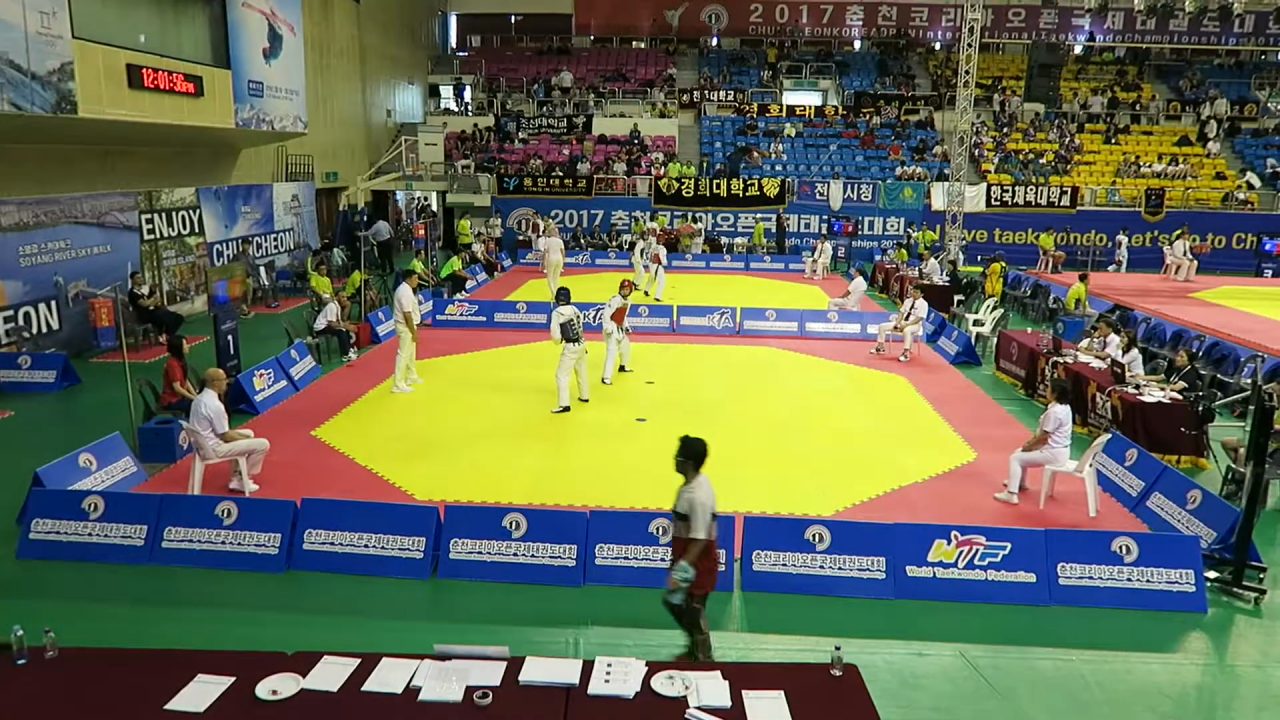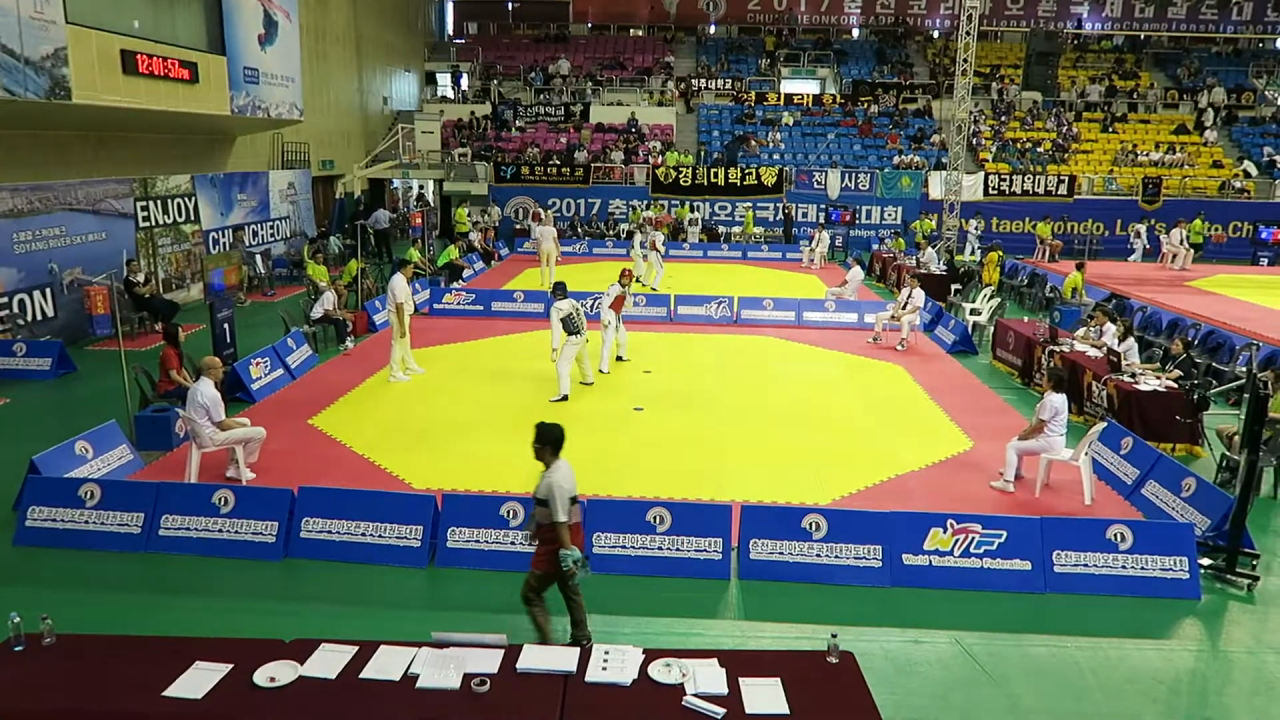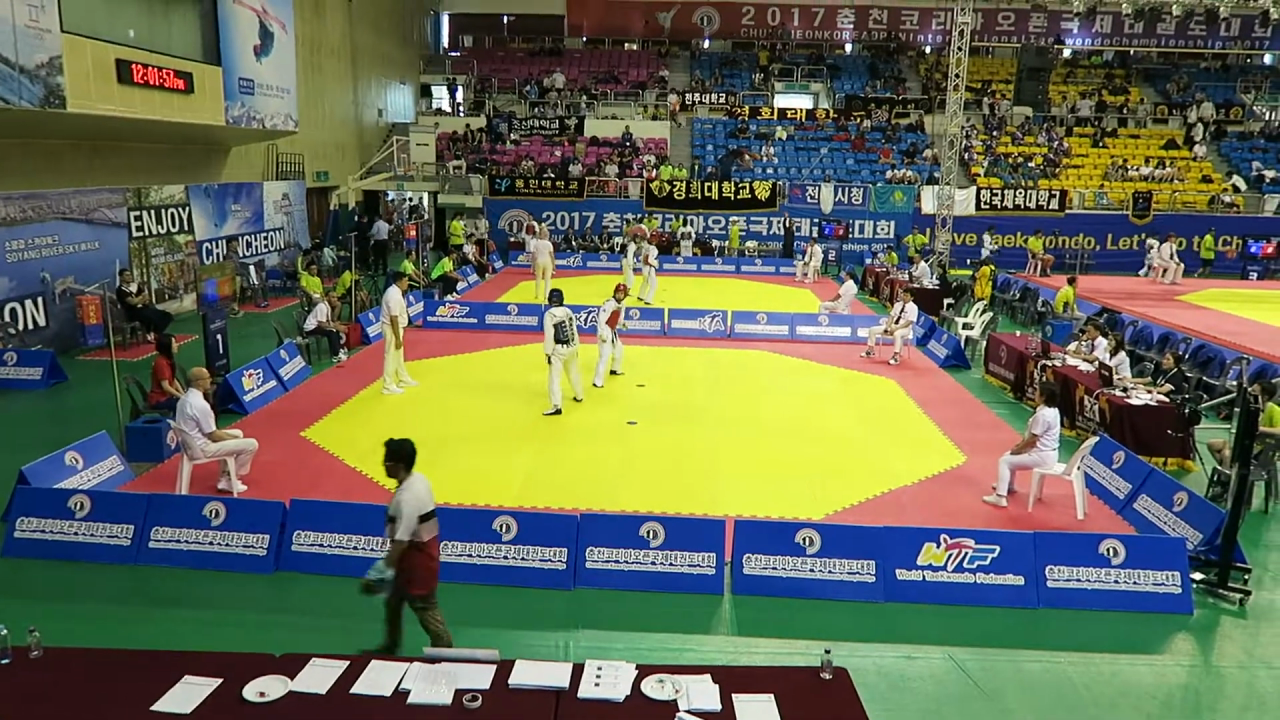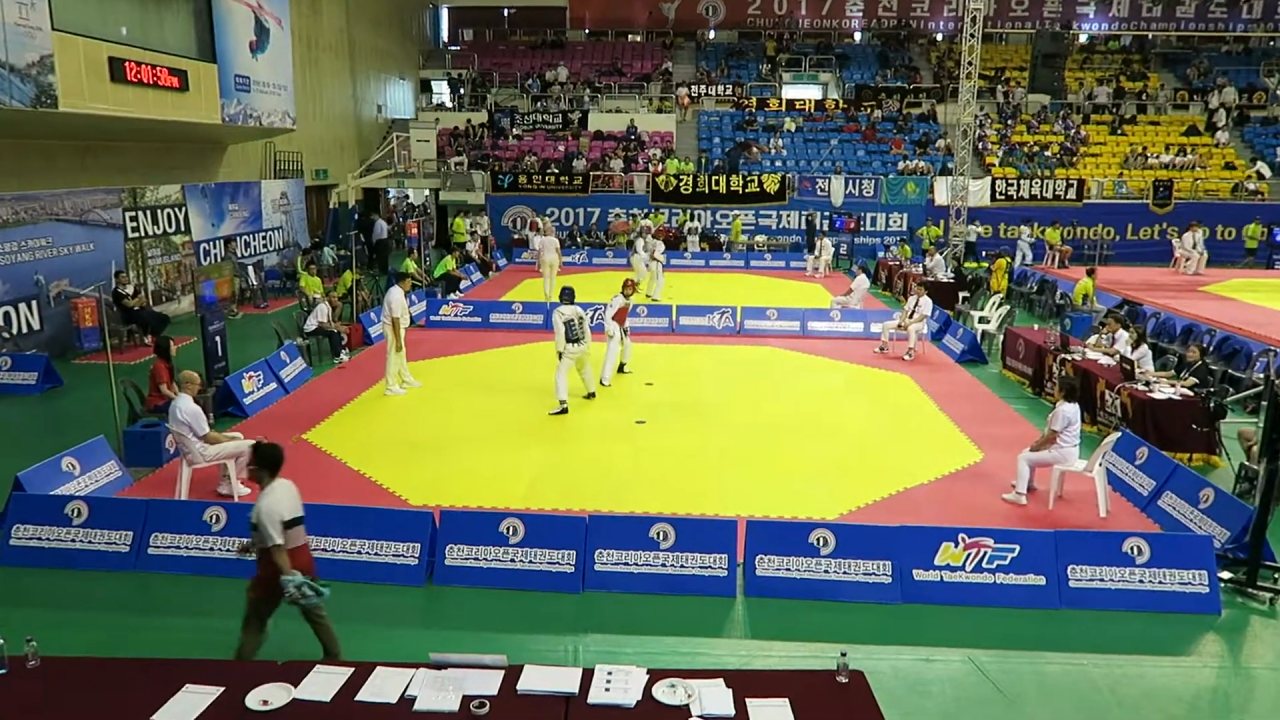
dt=0.5s
person 1, frame 1
left shoulder: (698, 495)
right shoulder: (693, 484)
left elbow: (699, 540)
left wrist: (681, 569)
left hip: (698, 559)
right hip: (688, 554)
left knee: (692, 612)
right knee: (674, 601)
left ankle: (703, 659)
right ankle: (696, 650)
person 1, frame 2
left shoulder: (555, 480)
right shoulder: (561, 466)
left elbow: (561, 522)
left wrist: (568, 554)
right wrist: (536, 526)
left hip: (558, 543)
right hip: (569, 538)
left knee: (530, 593)
right knee: (570, 592)
left ankle: (546, 644)
right ankle: (581, 639)
person 1, frame 3
left shoulder: (406, 497)
right shoulder: (419, 480)
left elbow: (401, 541)
left wrist: (382, 570)
left hip: (417, 558)
right hip: (425, 551)
left knee: (427, 611)
right knee: (394, 602)
right ankle: (390, 647)
person 1, frame 4
left shoulder: (266, 504)
right shoulder: (288, 486)
left elbow: (276, 548)
left wrist: (289, 579)
right wrist: (254, 542)
left hip: (281, 566)
right hip: (302, 559)
left knee: (253, 620)
right knee: (315, 613)
right ankle: (334, 660)
